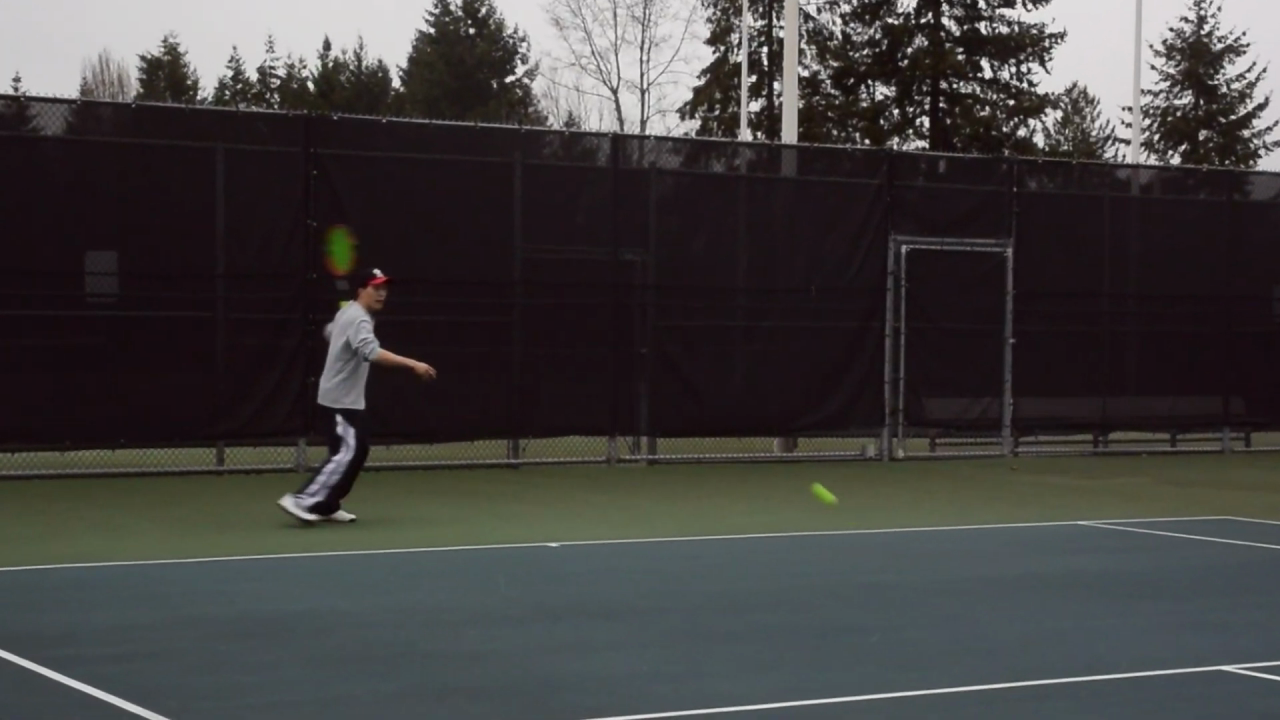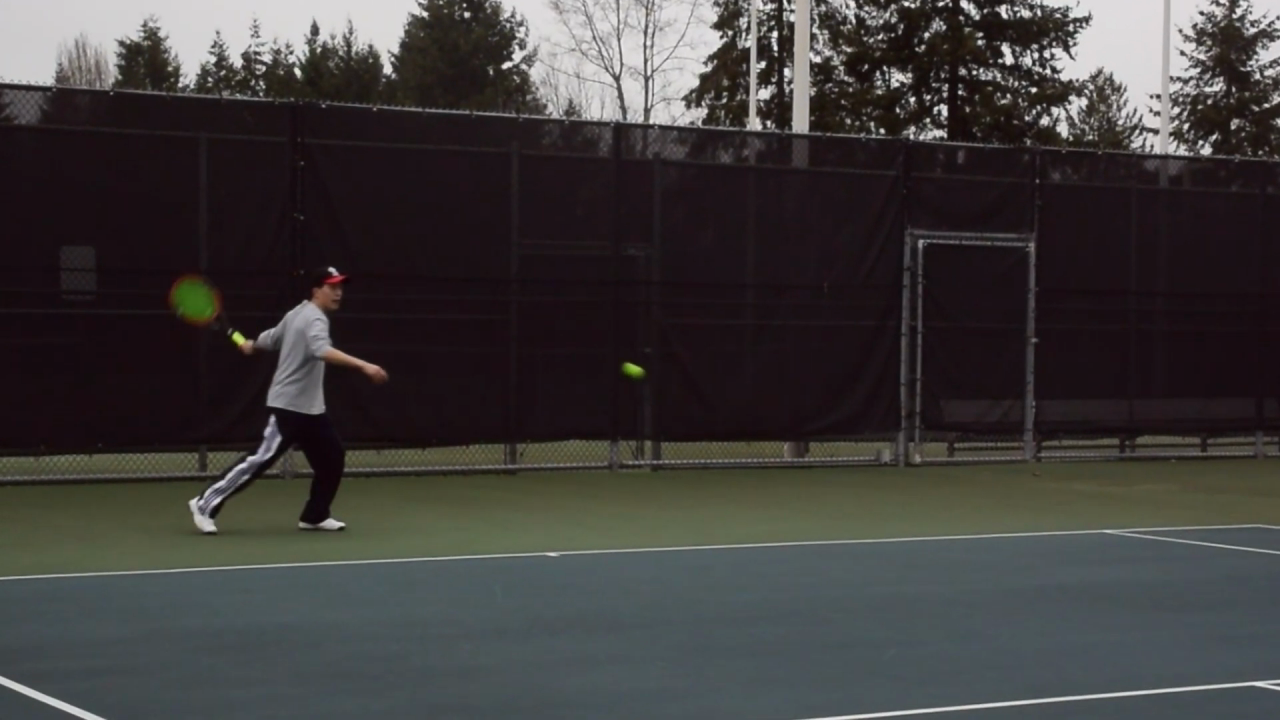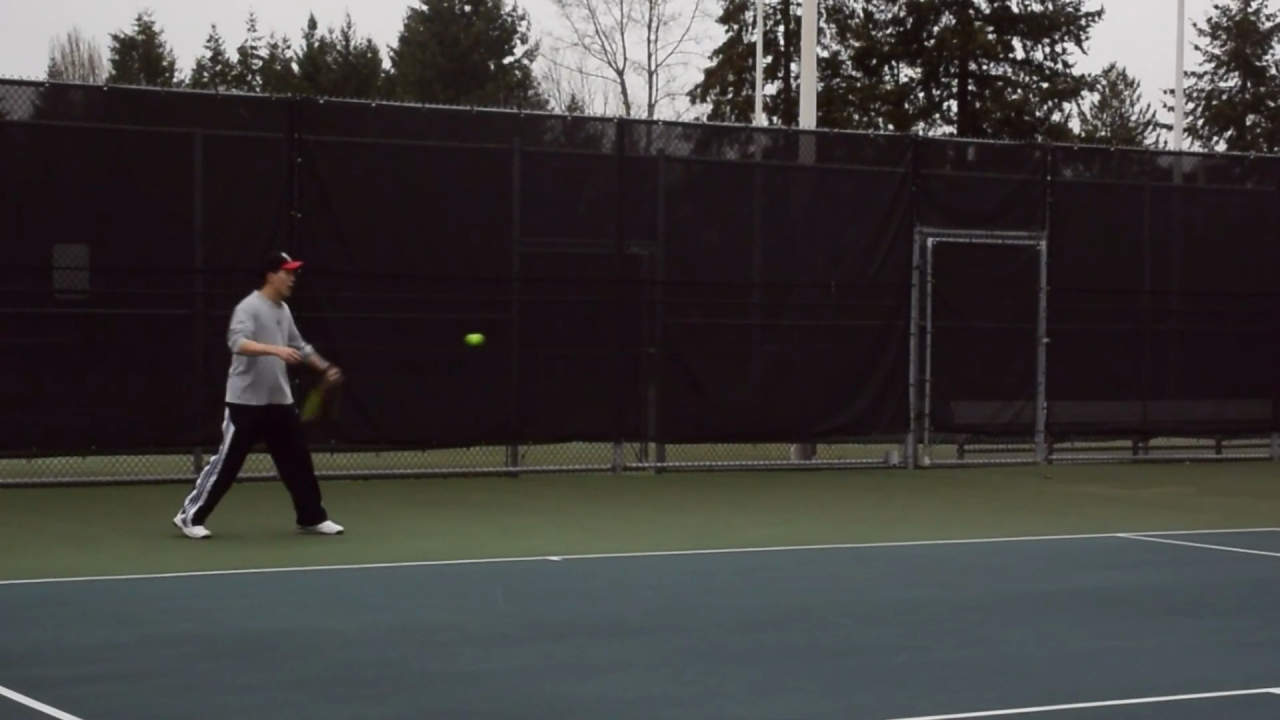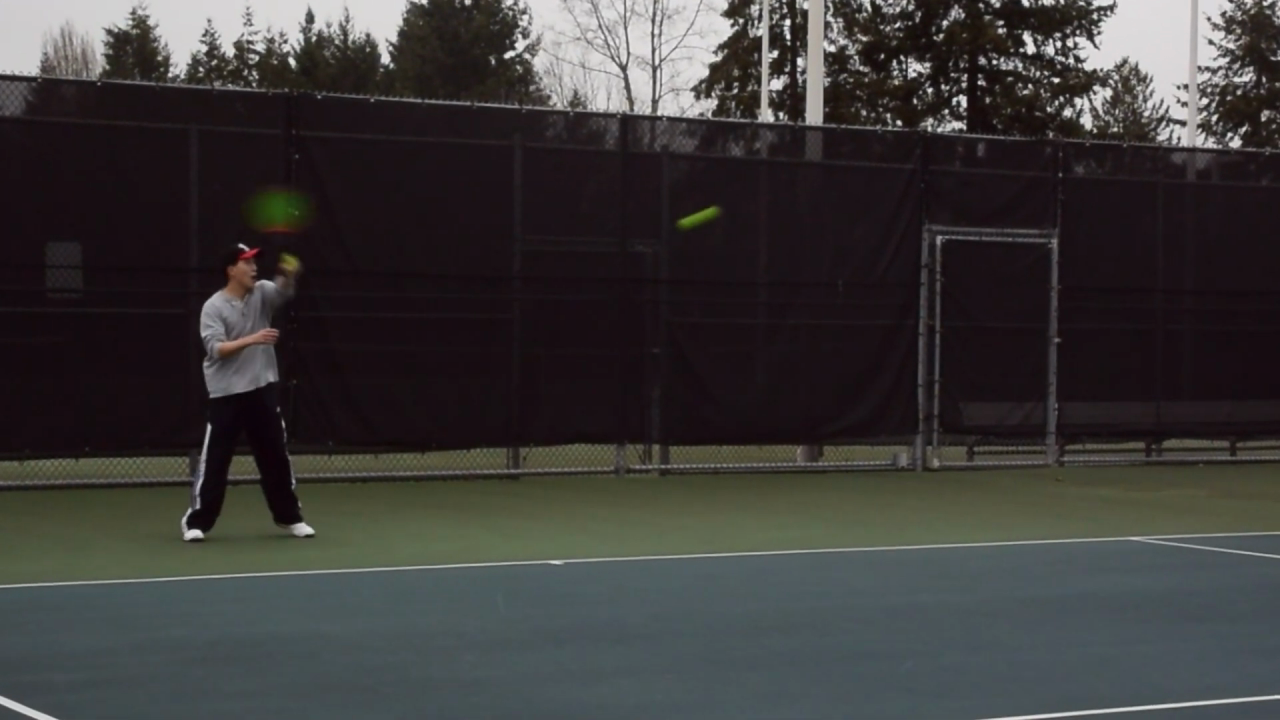
dt=0.4s
person 1, frame 1
left shoulder: (348, 312)
right shoulder: (358, 319)
left elbow: (331, 332)
right elbow: (372, 352)
right wrist: (414, 365)
left hip: (348, 400)
right hip: (340, 401)
left knee: (357, 453)
right knee: (345, 455)
left ankle: (325, 507)
right ankle: (301, 502)
person 1, frame 2
left shoulder: (299, 313)
right shoulder: (315, 319)
left elbow: (272, 338)
right elbow: (322, 351)
left wrist: (251, 345)
right wrist: (363, 365)
left hip: (311, 408)
right hip: (288, 406)
left knee: (332, 457)
right knee: (260, 459)
left ankle: (315, 516)
right ankle: (205, 505)
person 1, frame 3
left shoulder: (282, 310)
right shoulder: (249, 307)
left elbow: (297, 344)
right elbow: (238, 342)
left wrist: (324, 366)
right wrist: (276, 350)
left hip: (279, 400)
right hip: (244, 400)
left knee: (297, 459)
right knee: (227, 461)
left ankle: (314, 517)
right ankle: (190, 518)
person 1, frame 4
left shoulder: (263, 293)
right shoulder: (213, 307)
left elbow: (284, 292)
right elbow: (216, 348)
left wrist: (289, 273)
right wrist: (250, 339)
left hip: (262, 388)
right hip: (224, 393)
left knee: (275, 454)
right knee: (214, 459)
left ankle: (290, 517)
right ankle: (196, 521)
